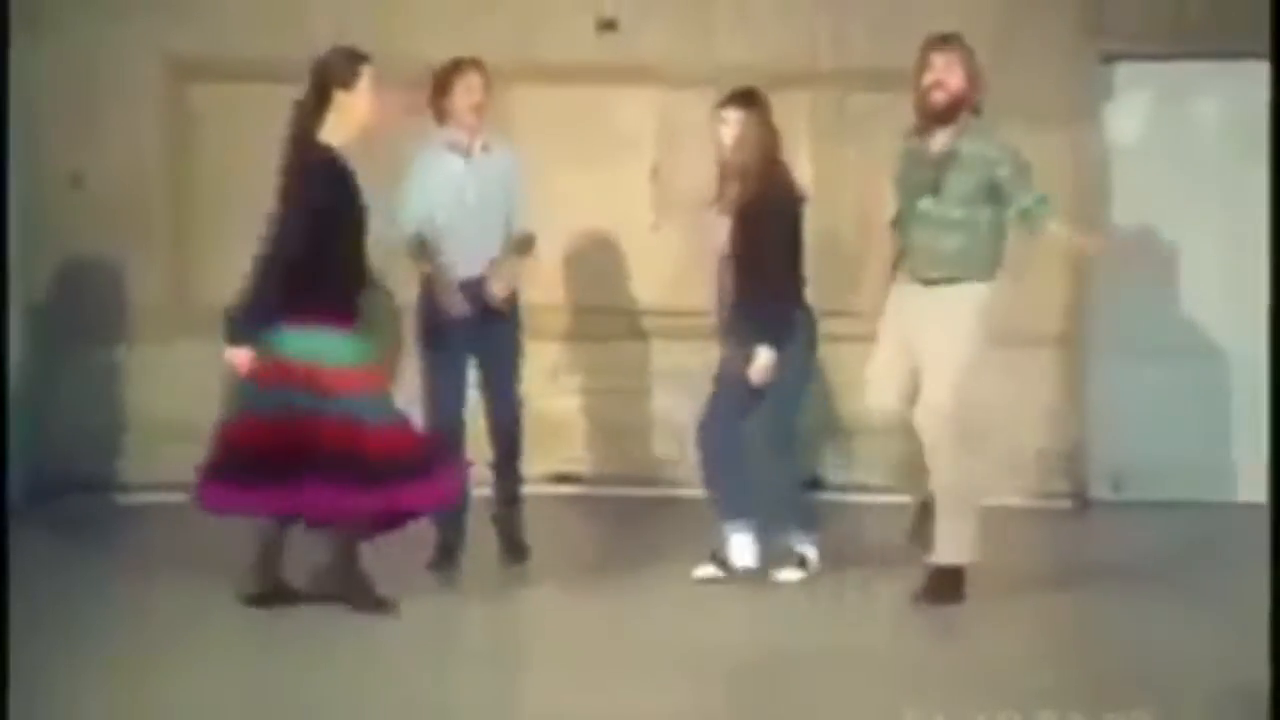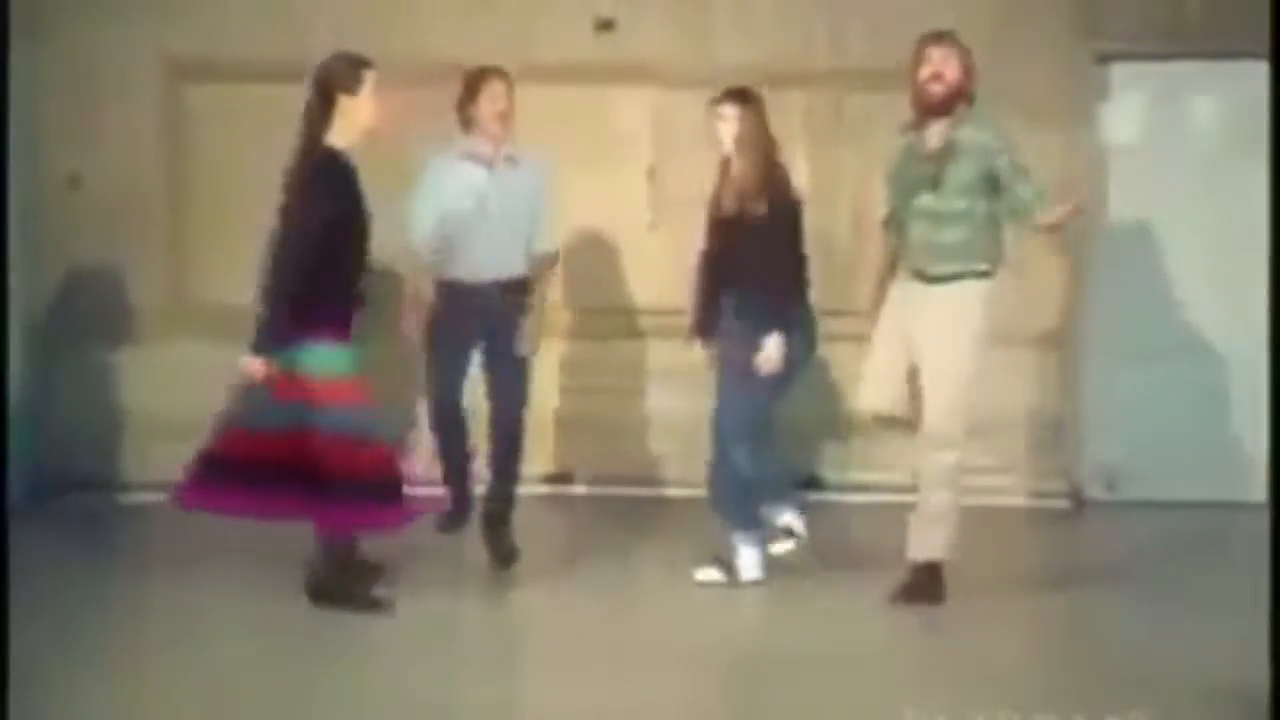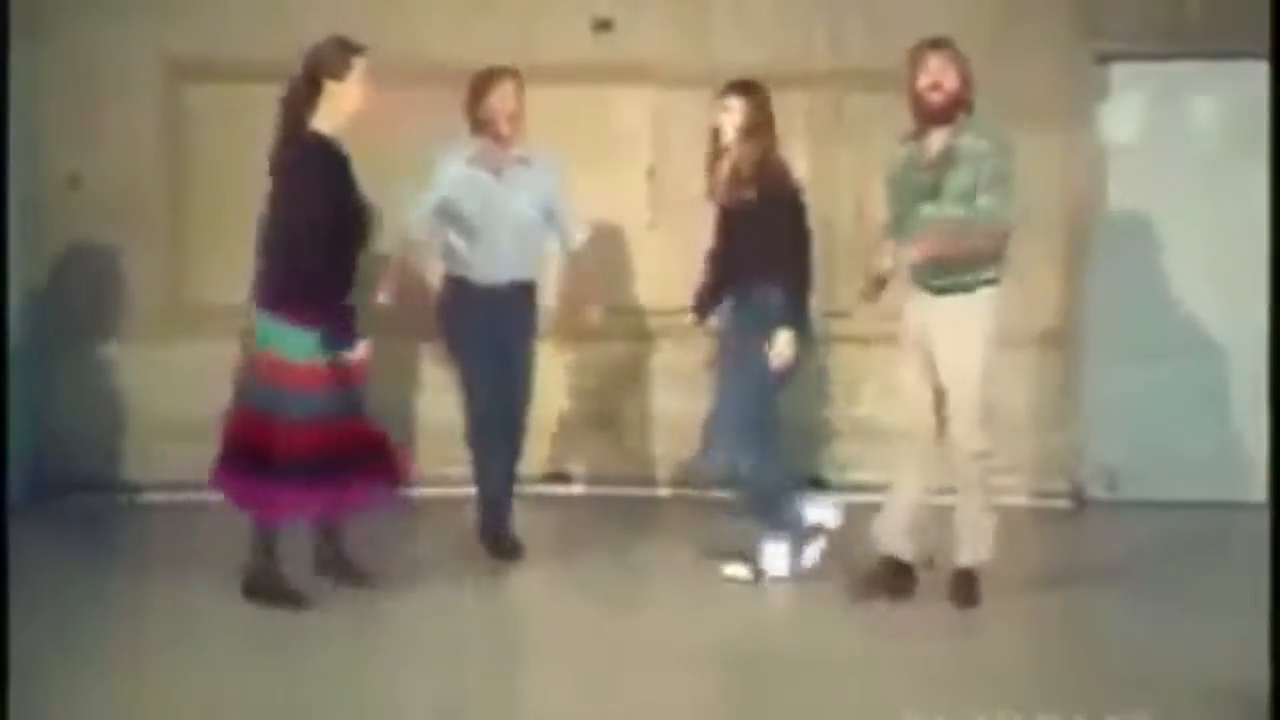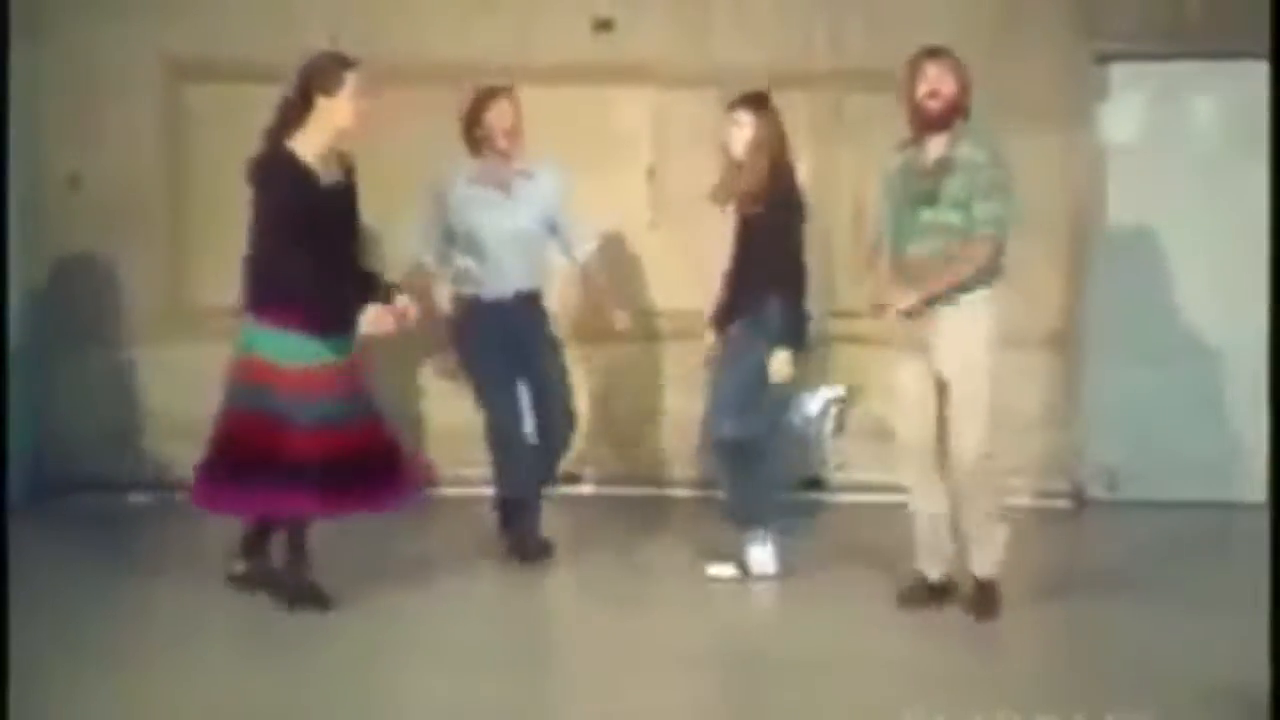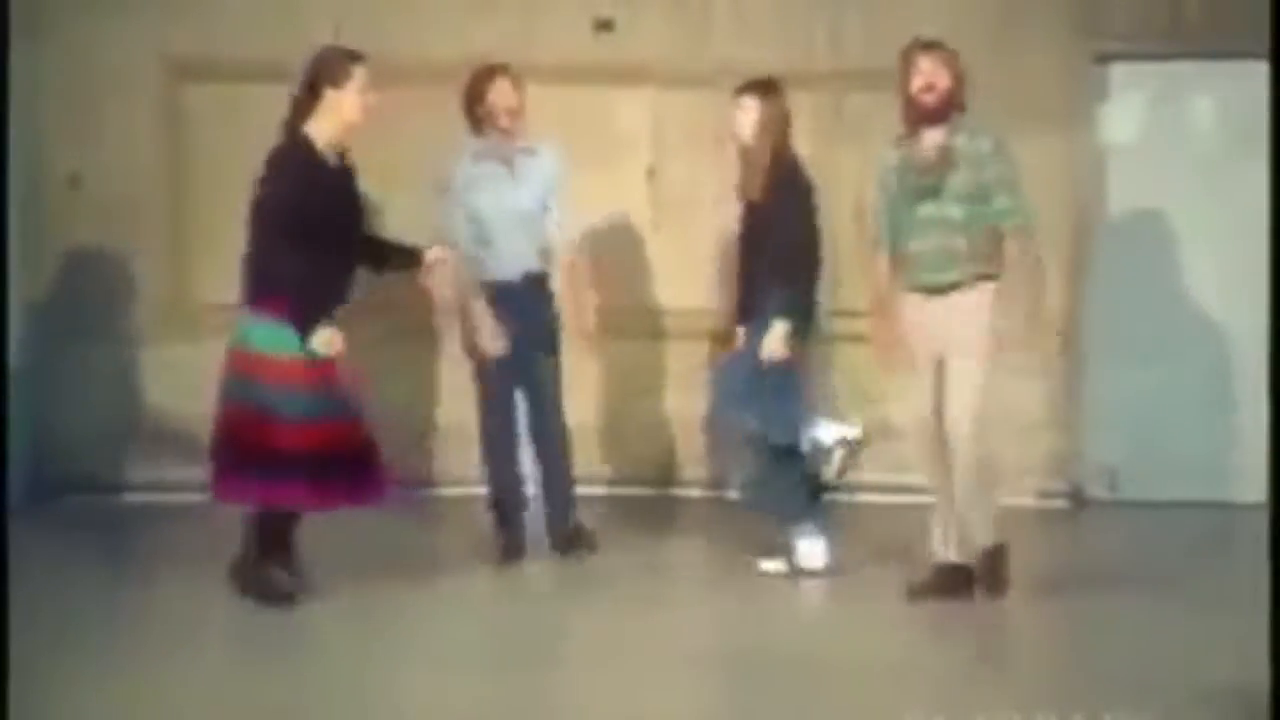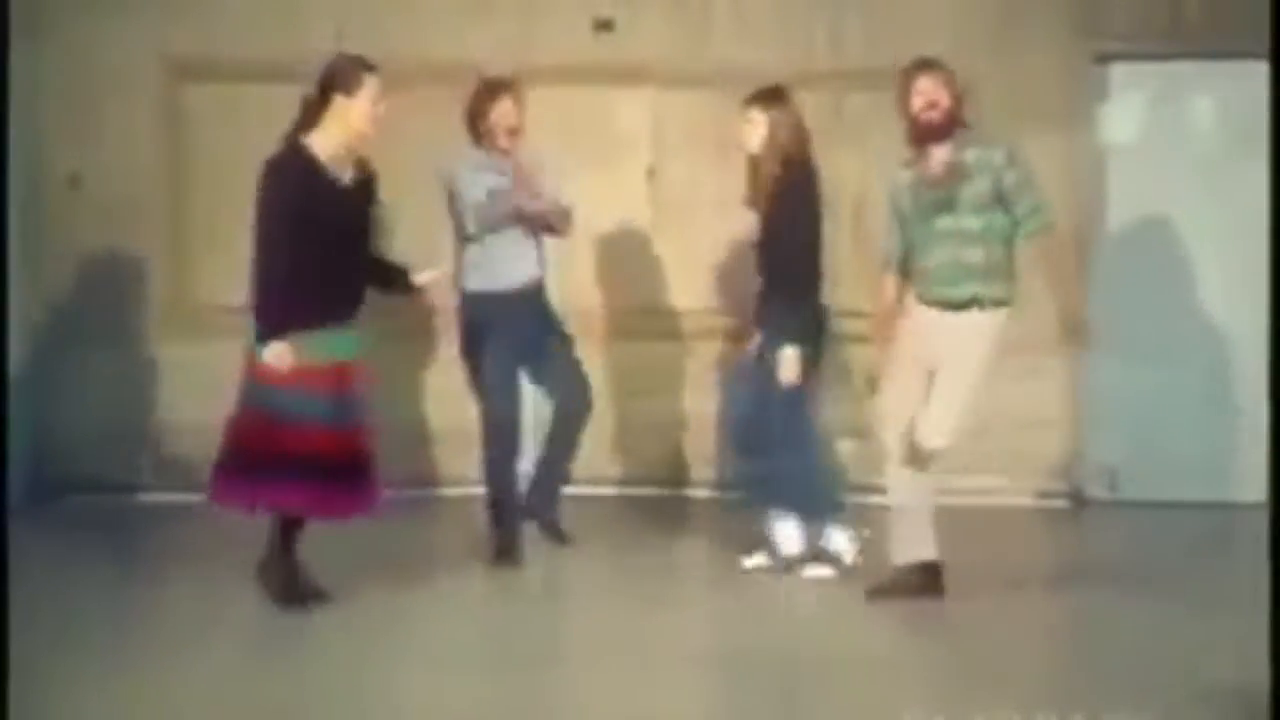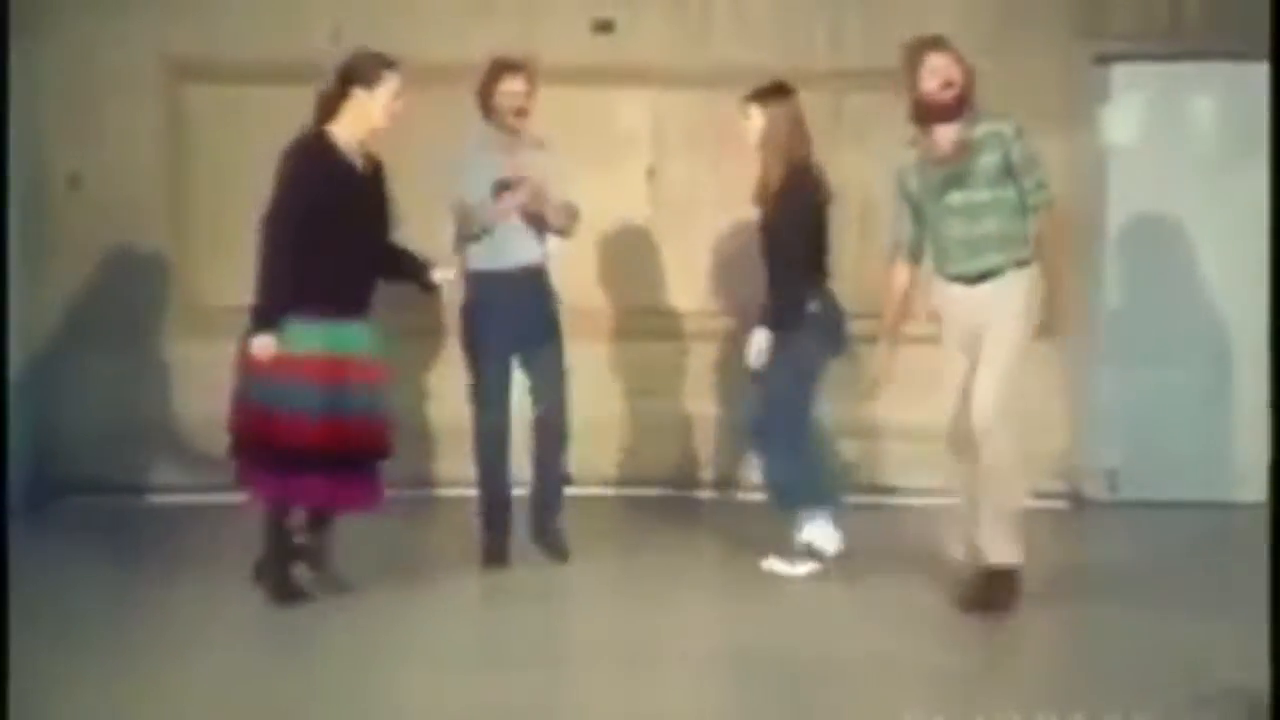
dt=0.2s
person 1, frame 1
left shoulder: (990, 151)
right shoulder: (911, 150)
left elbow: (1040, 218)
right wrist: (874, 298)
left hip: (959, 299)
right hip: (907, 293)
left knee: (941, 423)
right knee: (882, 403)
left ankle: (950, 563)
right ankle: (935, 494)
person 1, frame 2
left shoulder: (987, 142)
right shoulder: (908, 146)
left elbow: (1030, 210)
left wrist: (1072, 209)
right wrist: (879, 299)
left hip: (959, 297)
right hip: (906, 291)
left knee: (940, 428)
right knee: (877, 401)
left ankle: (929, 564)
person 1, frame 3
left shoulder: (987, 149)
right shoulder: (906, 159)
left elbow: (988, 234)
left wrist: (927, 247)
right wrist: (881, 272)
left hip: (968, 304)
right hip: (917, 304)
left knee: (966, 441)
right knee: (915, 434)
left ankle: (969, 565)
right ankle: (897, 555)
person 1, frame 4
left shoulder: (982, 159)
right shoulder: (899, 167)
left elbow: (987, 250)
right elbow: (886, 248)
left wrist: (921, 290)
right wrist: (892, 292)
left hip: (965, 314)
right hip: (915, 320)
left knee: (968, 450)
right knee: (914, 444)
left ankle: (985, 573)
right ankle: (934, 571)
person 1, frame 5
left shoulder: (984, 149)
right shoulder: (895, 162)
left elbow: (1016, 234)
right elbow: (886, 249)
right wrist: (884, 319)
left hip: (969, 304)
right hip: (918, 306)
left knee: (963, 428)
right knee: (931, 435)
left ankle: (985, 545)
right ankle: (952, 560)
person 1, frame 6
left shoulder: (996, 160)
right shoulder: (904, 182)
left elbow: (1035, 233)
right elbow: (893, 267)
left wrist: (1064, 303)
right wrist: (882, 342)
left hip: (977, 319)
right hip: (922, 318)
left knee: (929, 437)
right knee: (895, 434)
right ankle: (917, 561)
person 1, frame 7
left shoulder: (1003, 136)
right shoulder: (911, 166)
left elbow: (1038, 213)
right elbow: (904, 256)
left wrist: (1047, 290)
right wrist: (886, 337)
left hip: (1006, 290)
right hip: (953, 297)
left knee: (986, 414)
right knee: (959, 431)
left ankle: (1002, 560)
right ankle: (983, 554)
person 2, frame 1
left shoulder: (317, 164)
right shoulder: (322, 169)
right elbow: (284, 253)
right wrist: (243, 331)
left hip: (299, 331)
right hip: (319, 335)
left knee: (286, 453)
right knee: (361, 447)
left ankle: (266, 575)
right ankle: (342, 573)
person 2, frame 2
left shoulder: (326, 168)
right shoulder: (330, 173)
right elbow: (296, 261)
right wrist: (266, 342)
left hip: (309, 332)
right hip: (313, 337)
left knee: (310, 447)
right knee: (342, 446)
left ankle: (339, 560)
right ankle: (334, 573)
person 2, frame 3
left shoulder: (310, 151)
right shoulder: (315, 157)
right elbow: (315, 250)
right wrist: (342, 332)
left hip: (303, 313)
right hip: (301, 320)
left knee: (330, 429)
right knee: (294, 437)
left ankle: (328, 547)
right ankle: (262, 567)
person 2, frame 4
left shoulder: (340, 167)
right shoulder: (278, 170)
right elbow: (284, 260)
left wrist: (381, 294)
right wrist: (352, 315)
left hip: (320, 326)
right hip: (285, 327)
left knee: (316, 442)
right knee: (298, 443)
left ankle: (251, 556)
right ankle: (293, 565)
person 2, frame 5
left shoulder: (336, 162)
right shoulder: (292, 160)
right elbow: (271, 249)
left wrist: (414, 258)
right wrist: (310, 323)
left hip: (314, 320)
right hip: (282, 321)
left knee: (311, 436)
right knee: (286, 434)
left ankle: (273, 549)
right ankle: (254, 560)
person 2, frame 6
left shoulder: (361, 174)
right shoulder: (288, 169)
right elbow: (270, 258)
left wrist: (406, 278)
right wrist: (272, 334)
left hip: (336, 330)
right hip: (293, 333)
left knee: (326, 444)
right knee: (296, 441)
left ankle: (284, 554)
right ankle: (279, 562)
person 2, frame 7
left shoulder: (369, 167)
right shoulder: (308, 156)
right elbow: (277, 243)
left wrist: (425, 273)
right wrist: (265, 322)
left hip: (350, 320)
right hip: (301, 321)
left knee: (348, 436)
right knee: (294, 436)
left ankle: (312, 536)
right ankle: (274, 557)
person 3, frame 1
left shoulder: (505, 159)
right shoulder: (424, 162)
left elbow: (518, 230)
right elbow: (416, 233)
left wrist: (508, 265)
right wrist: (439, 284)
left hip: (496, 294)
right hip: (444, 296)
left knee: (504, 411)
right knee: (444, 417)
left ankle: (508, 518)
right ankle: (449, 533)
person 3, frame 2
left shoulder: (531, 171)
right shoulder: (442, 168)
left elbow: (543, 248)
right elbow: (422, 243)
left wrist: (532, 312)
right wrist: (415, 309)
left hip: (510, 300)
right hip: (455, 298)
left knee: (509, 417)
right knee: (444, 405)
left ankle: (498, 522)
right ankle: (459, 495)
person 3, frame 3
left shoulder: (542, 171)
right shoulder: (452, 168)
left elbow: (570, 237)
right elbow: (418, 231)
right wrist: (389, 286)
left hip: (517, 298)
right hip: (465, 297)
left knee: (512, 409)
right knee: (485, 406)
left ankle: (495, 516)
right ankle: (493, 515)
person 3, frame 4
left shoulder: (544, 182)
right shoulder: (456, 190)
left elbow: (576, 247)
right elbow: (433, 257)
right wrist: (431, 297)
left hip: (527, 311)
right hip: (478, 317)
left knee: (558, 418)
right knee: (505, 422)
left ankle: (520, 507)
right ankle: (518, 523)
person 3, frame 5
left shoulder: (545, 160)
right shoulder: (464, 170)
left elbow: (557, 228)
right elbow: (462, 246)
left wrist: (572, 274)
right wrist: (477, 310)
left hip: (534, 293)
right hip: (488, 297)
left knee: (548, 409)
right knee: (498, 414)
left ankle: (563, 524)
right ankle: (509, 524)
person 3, frame 6
left shoulder: (535, 173)
right shoulder: (463, 176)
left elbow: (562, 223)
right elbow: (473, 224)
left wrist: (540, 196)
right wrist: (515, 194)
left hip: (532, 303)
right hip: (484, 309)
left knee: (575, 397)
right knee: (500, 419)
left ankle: (541, 499)
right ankle: (505, 528)
person 3, frame 7
left shoulder: (541, 156)
right shoulder: (471, 158)
left elbow: (567, 223)
right elbow: (469, 223)
left wrist: (542, 191)
right wrist: (517, 195)
left hip: (534, 286)
right hip: (488, 290)
left knee: (552, 406)
right knee: (492, 413)
left ankle: (545, 515)
right ankle: (495, 530)
person 4, frame 1
left shoulder: (774, 192)
right shoulder: (746, 191)
left elbow: (781, 271)
left wrist: (768, 343)
right wrist: (736, 336)
left hip: (782, 333)
right hip: (752, 330)
left knee: (772, 438)
right knee: (720, 429)
left ankle: (803, 546)
right ankle: (740, 546)
person 4, frame 2
left shoulder: (773, 191)
right shoulder: (728, 191)
left elbow: (792, 264)
right elbow: (713, 263)
left wrist: (779, 332)
right wrist: (704, 329)
left hip: (779, 327)
right hip: (738, 325)
left knee: (737, 426)
right knee: (735, 432)
left ankle: (782, 514)
right ankle: (746, 556)
person 4, frame 3
left shoulder: (773, 180)
right shoulder: (730, 181)
left elbow: (796, 256)
left wrist: (789, 324)
right wrist: (702, 308)
left hip: (771, 317)
right hip: (740, 315)
left knee: (735, 431)
right knee: (741, 431)
left ankle: (795, 535)
right ankle: (776, 550)
person 4, frame 4
left shoulder: (778, 193)
right shoulder: (750, 192)
left elbow: (790, 273)
left wrist: (787, 344)
right wrist: (720, 324)
left hip: (770, 327)
right hip: (749, 325)
left knee: (728, 418)
right knee: (744, 436)
right ankle: (759, 552)
person 4, frame 5
left shoulder: (785, 177)
right shoulder: (761, 178)
left elbow: (801, 253)
left wrist: (786, 320)
right wrist: (744, 320)
left hip: (780, 312)
right hip: (764, 312)
left knee: (735, 396)
right knee: (770, 431)
right ankle: (806, 546)
person 4, frame 6
left shoulder: (793, 185)
right shoulder: (777, 185)
left elbow: (801, 269)
left wrist: (793, 341)
left hip: (792, 328)
right hip: (780, 324)
left knee: (776, 430)
right knee: (757, 427)
left ankle: (836, 539)
right ankle: (787, 538)
person 4, frame 7
left shoulder: (796, 185)
right shoulder: (789, 182)
left elbow: (793, 265)
left wrist: (766, 326)
right wrist: (772, 323)
left hip: (806, 319)
right hip: (798, 318)
left knee: (781, 426)
right knee: (777, 425)
left ankle: (817, 534)
right ankle: (815, 531)
